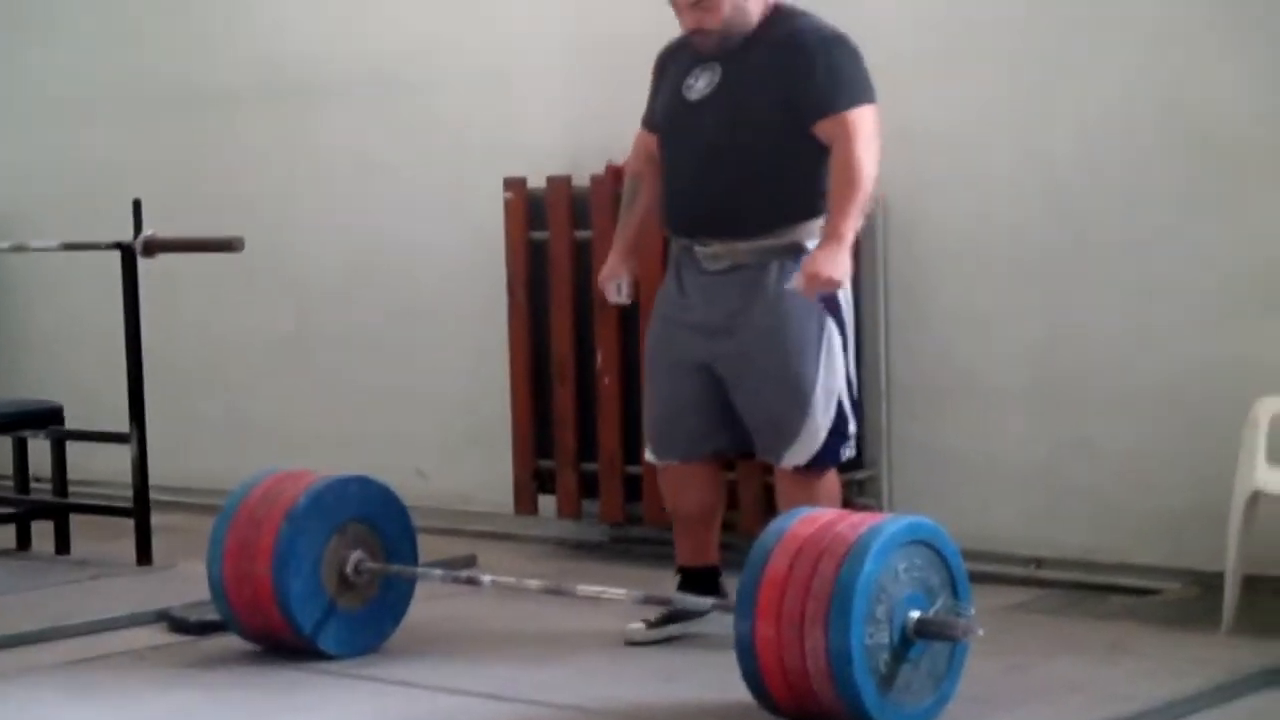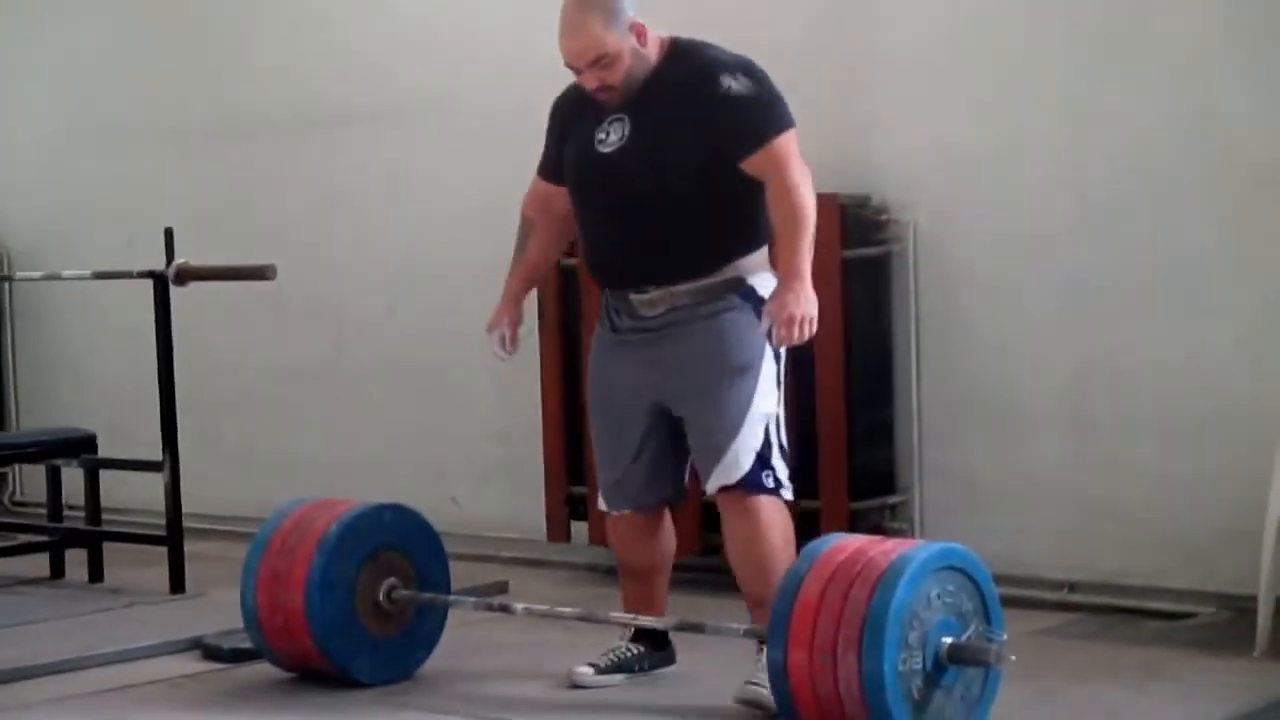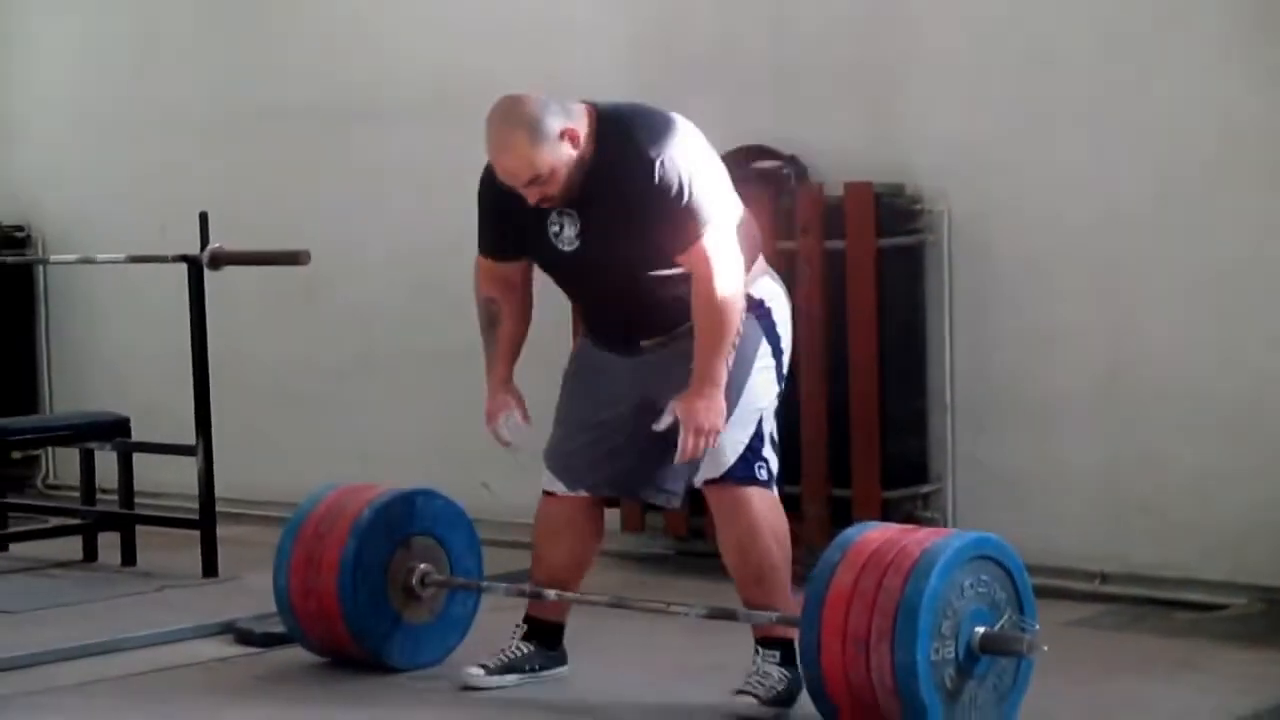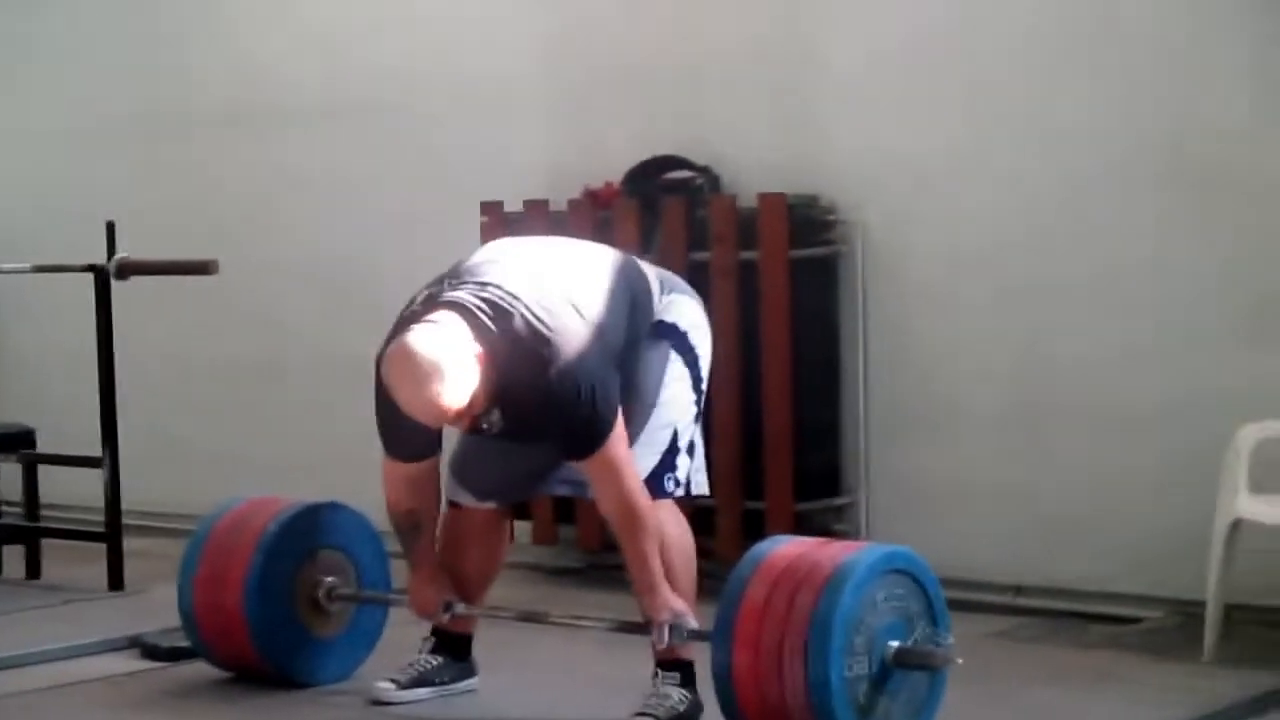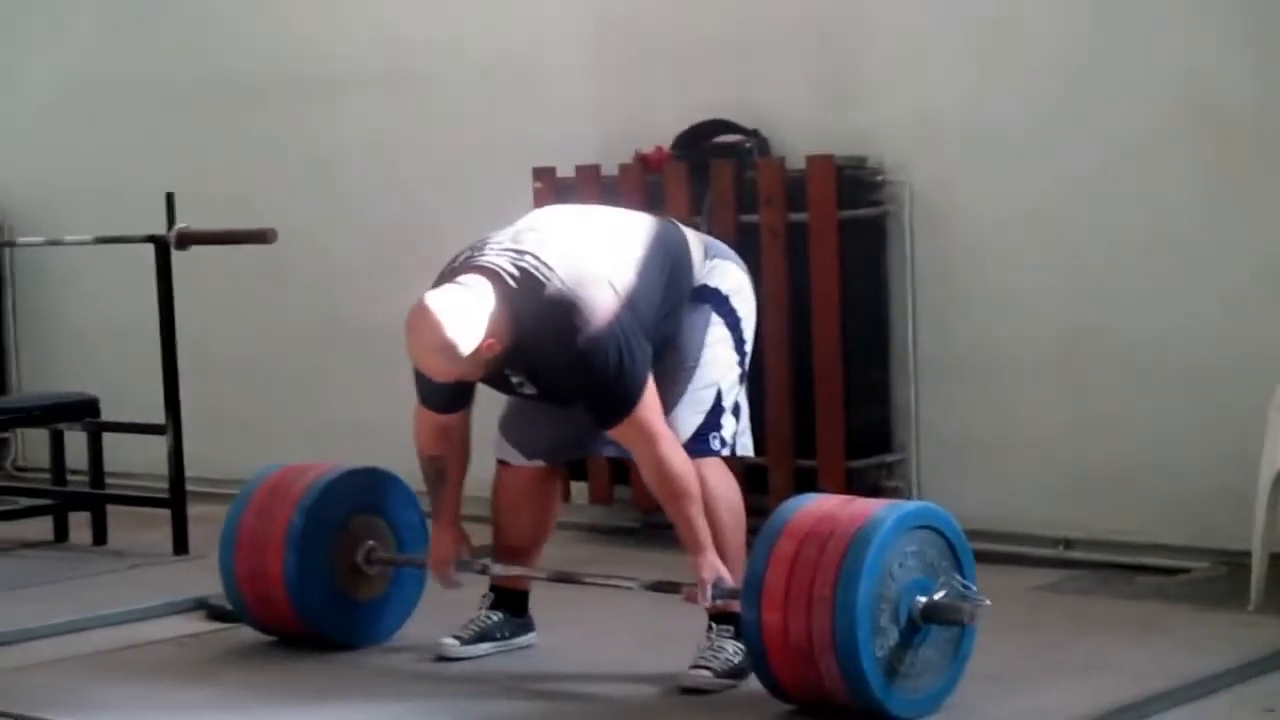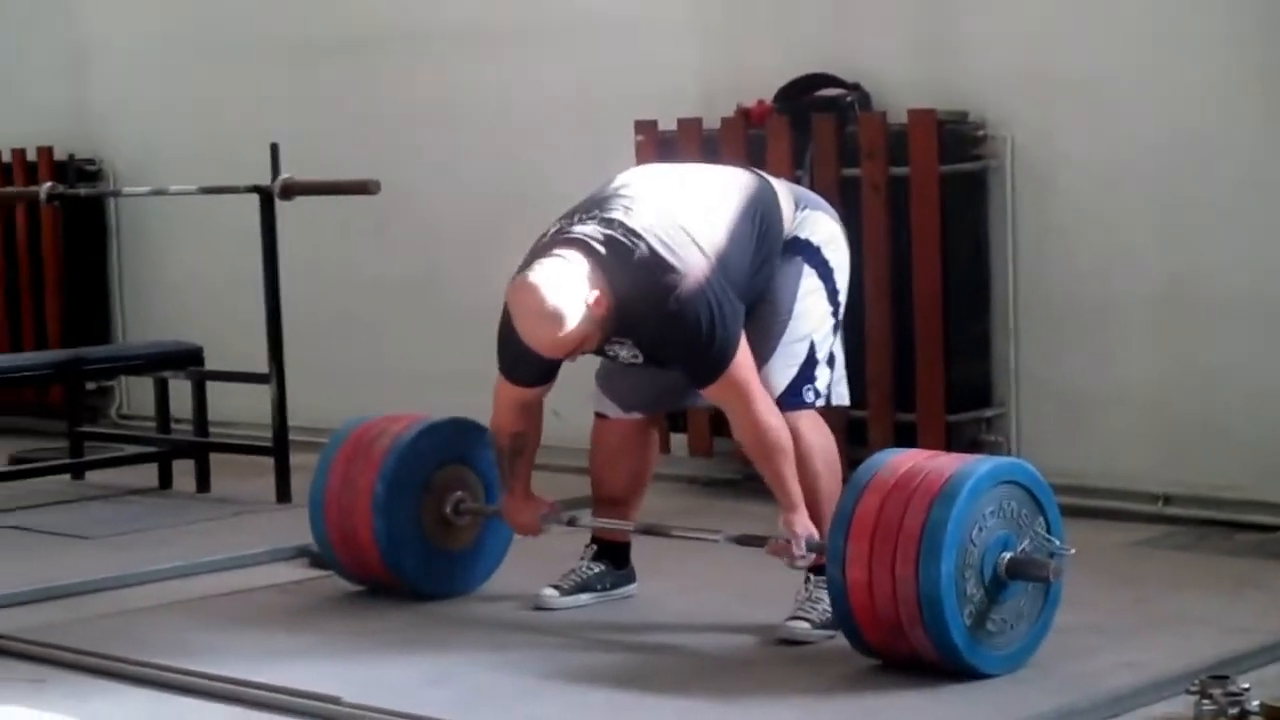
dt=0.7s
person 1, frame 1
right shoulder: (677, 61)
left elbow: (855, 142)
right elbow: (650, 158)
left wrist: (835, 243)
right wrist: (623, 246)
left hip: (784, 274)
right hip: (691, 273)
left knee: (801, 448)
right knee: (676, 445)
right ankle: (697, 587)
person 1, frame 2
left shoulder: (719, 83)
right shoulder: (574, 110)
left elbow: (785, 177)
right elbow: (548, 208)
left wrist: (794, 280)
right wrist: (513, 294)
left hip: (721, 307)
right hip: (625, 320)
left knee: (741, 477)
right knee: (628, 493)
right ankle: (647, 638)
person 1, frame 3
left shoulder: (653, 153)
right shoulder: (507, 183)
left elbow: (716, 274)
right elbow: (498, 282)
left wrist: (707, 388)
right wrist: (499, 379)
left hip: (723, 314)
right hip: (614, 346)
left knee: (733, 474)
right knee: (569, 482)
left ankle: (777, 659)
right ankle: (540, 640)
person 1, frame 4
left shoulder: (560, 363)
right shoulder: (404, 371)
left elbow: (616, 487)
right elbow: (408, 481)
left wrist: (654, 590)
right wrist: (425, 572)
left knee: (648, 488)
right knee: (473, 491)
left ankle: (675, 679)
right ankle: (450, 652)
person 1, frame 5
left shoulder: (585, 334)
right shoulder: (445, 325)
left elbow: (654, 449)
right elbow: (440, 427)
left wrist: (701, 553)
right wrist: (445, 526)
left hip: (699, 290)
left knee: (694, 450)
right knee: (522, 451)
left ankle: (730, 630)
right ankle: (507, 608)
person 1, frame 6
left shoulder: (680, 296)
right shoulder: (537, 302)
left elbow: (748, 408)
right elbow: (516, 403)
left wrist: (793, 511)
right wrist: (516, 494)
left hip: (792, 239)
left knee: (789, 404)
right knee: (621, 404)
left ankle: (827, 581)
right ankle: (609, 558)
